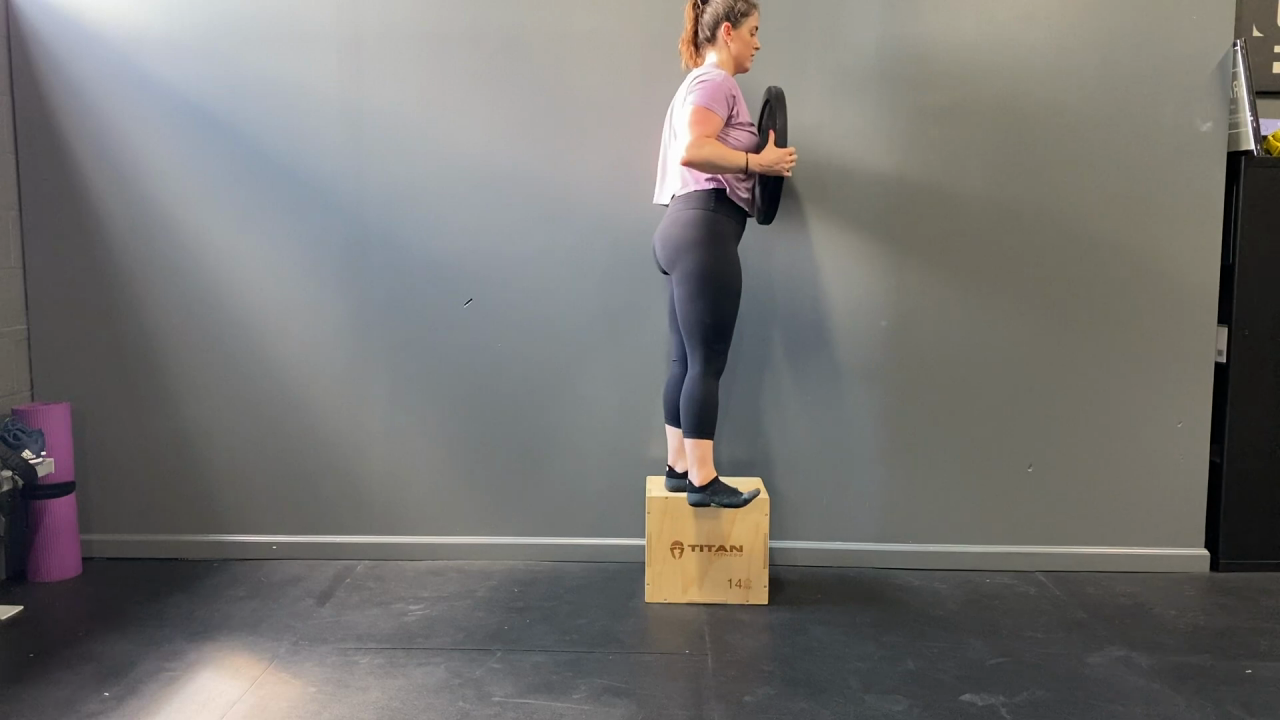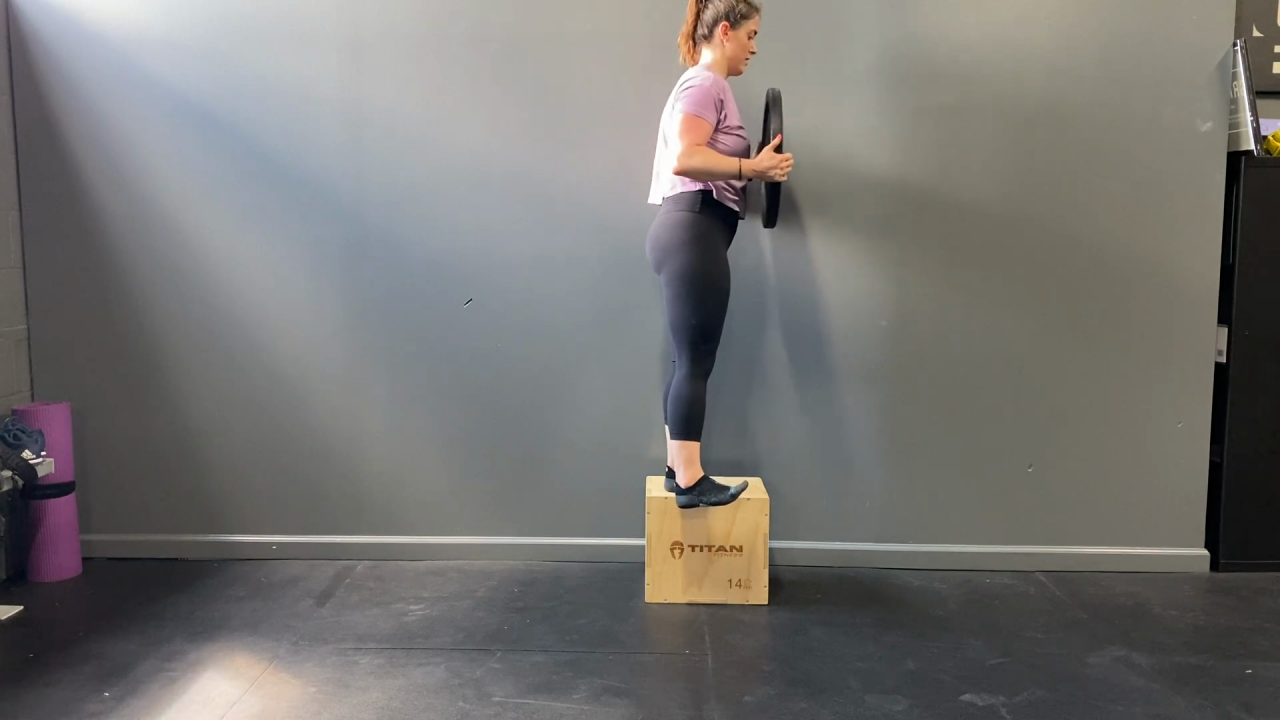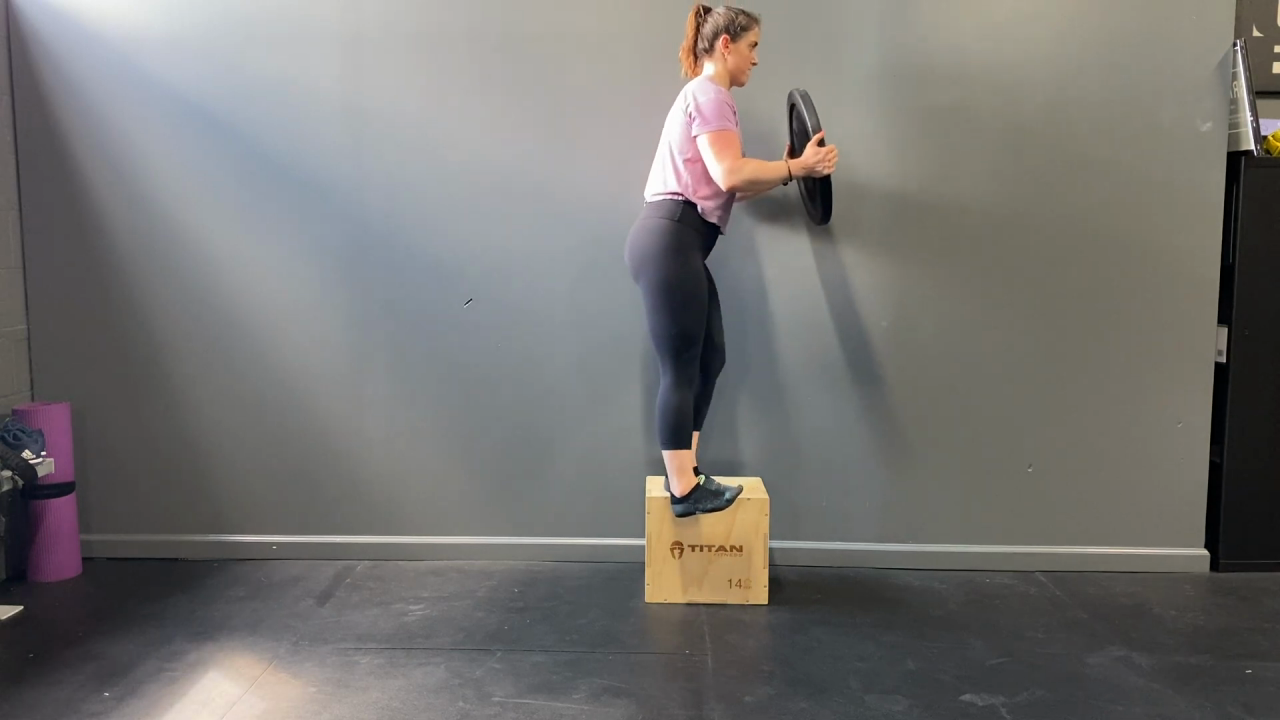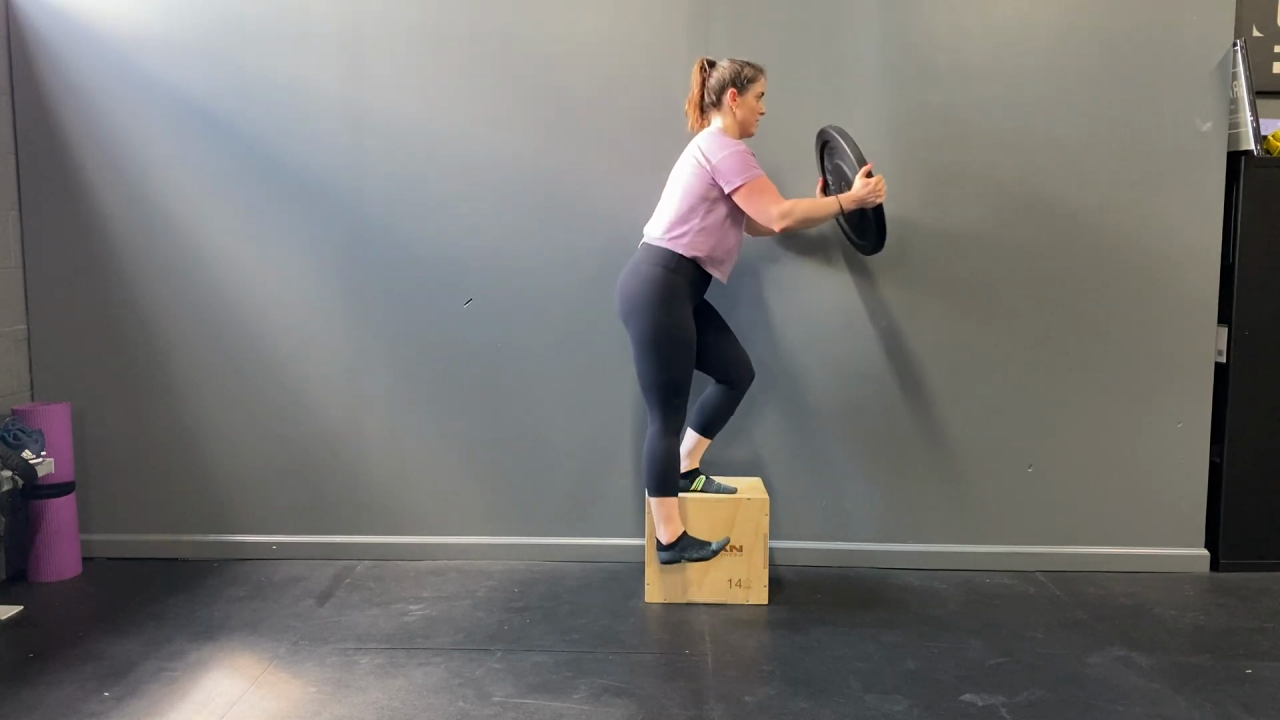
dt=0.7s
person 1, frame 1
left shoulder: (702, 83)
right shoulder: (715, 82)
right elbow: (692, 151)
left wrist: (760, 161)
right wrist: (758, 162)
left hip: (687, 228)
right hip: (703, 230)
left knee: (688, 359)
right knee: (707, 362)
left ankle: (679, 467)
right ankle: (702, 480)
person 1, frame 2
left shoulder: (705, 86)
right shoulder: (704, 84)
right elbow: (684, 158)
left wrist: (756, 167)
right wrist: (752, 168)
left hip: (688, 232)
right hip: (693, 232)
left knee: (689, 361)
right knee: (695, 363)
left ankle: (679, 469)
right ankle: (690, 481)
person 1, frame 3
left shoulder: (705, 96)
right shoulder: (709, 95)
left elbow: (729, 187)
right elbow: (730, 174)
left wrist: (785, 171)
right wrist: (799, 167)
left hip: (677, 245)
right hip: (668, 243)
left knee: (708, 361)
right knee: (681, 370)
left ankle: (685, 471)
right ankle: (684, 490)
person 1, frame 4
left shoulder: (713, 148)
right shoulder: (725, 151)
left elbow: (757, 223)
right elbow: (778, 217)
left wrist: (819, 205)
right wrist: (849, 200)
left hip: (671, 287)
right hip: (657, 289)
left knee: (736, 372)
right knee: (667, 417)
left ankle: (685, 471)
right ankle: (671, 538)
